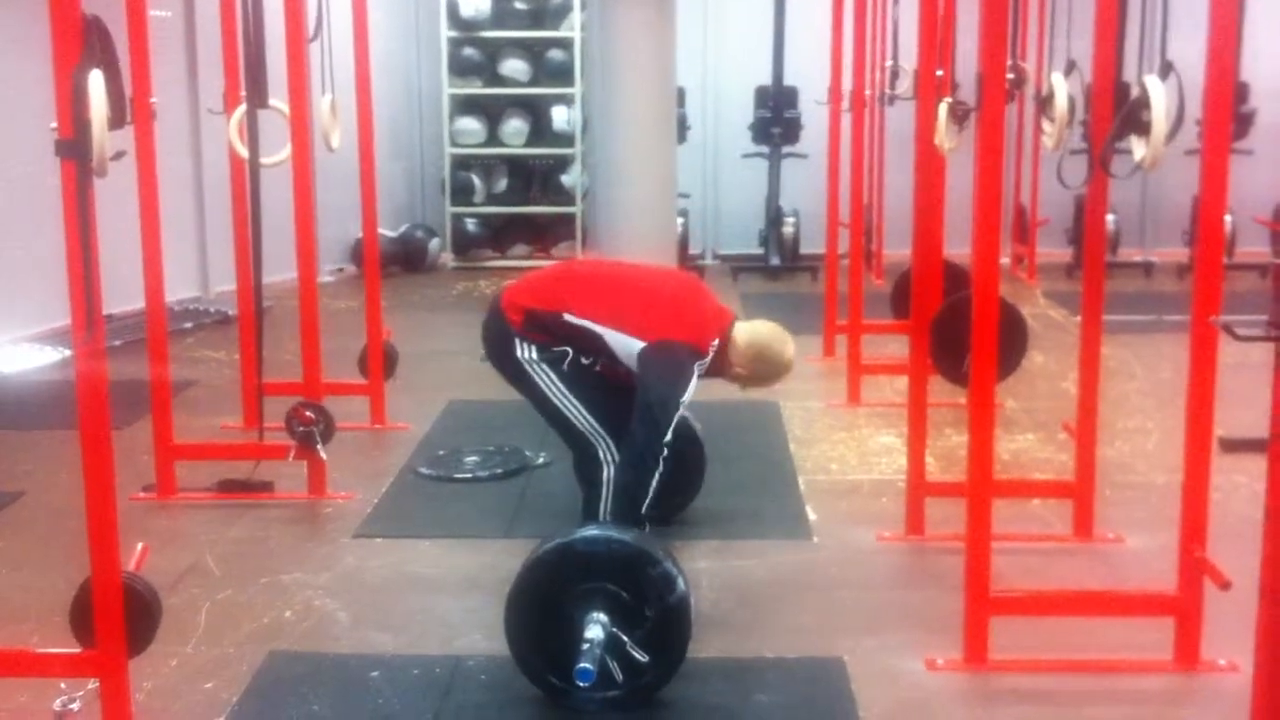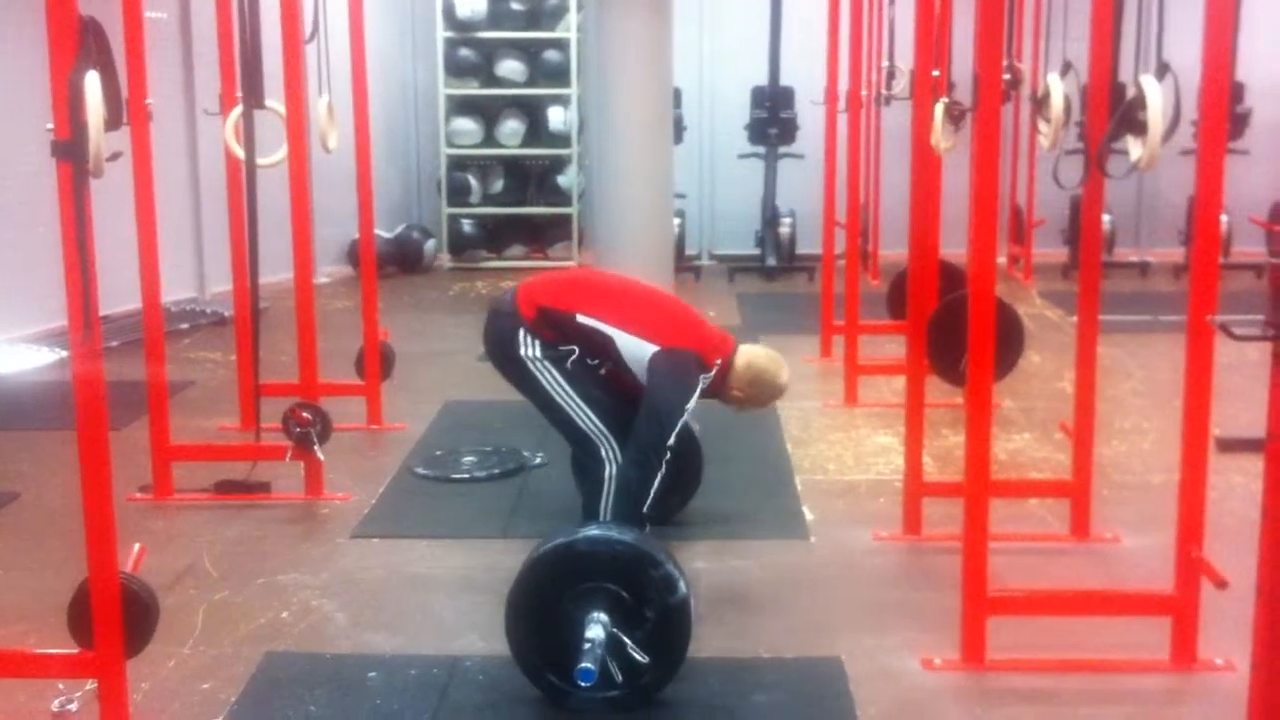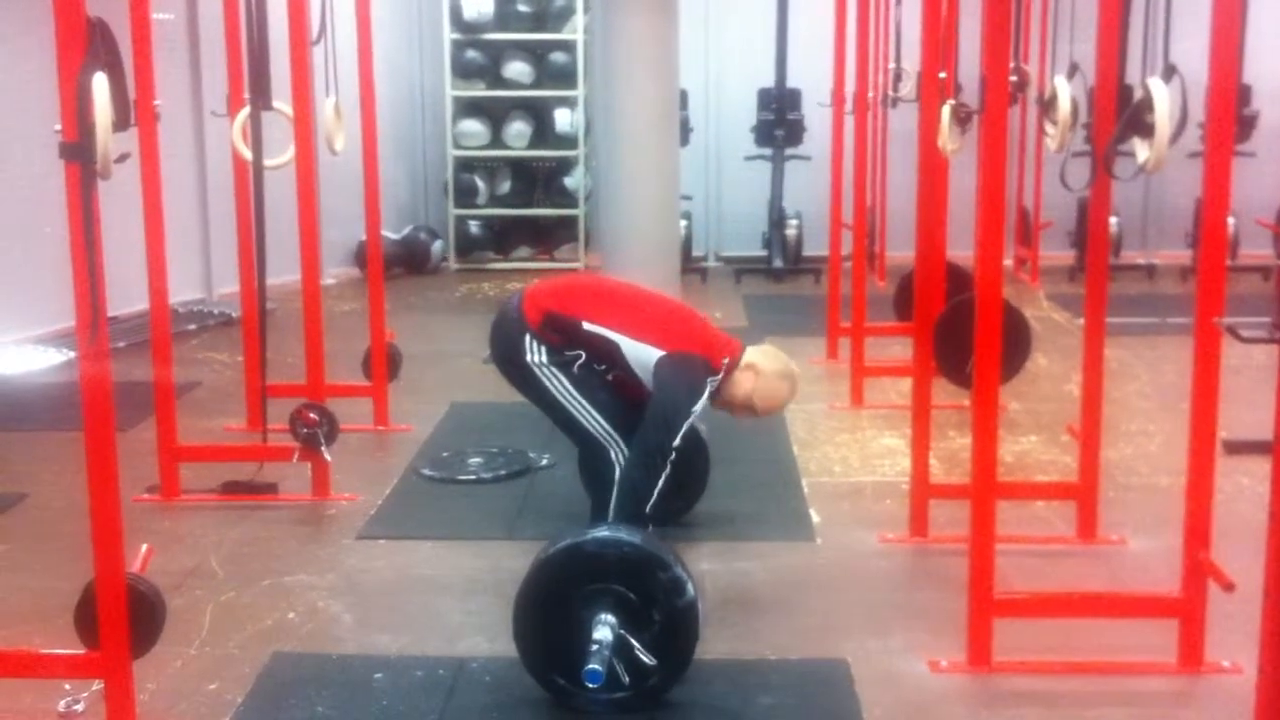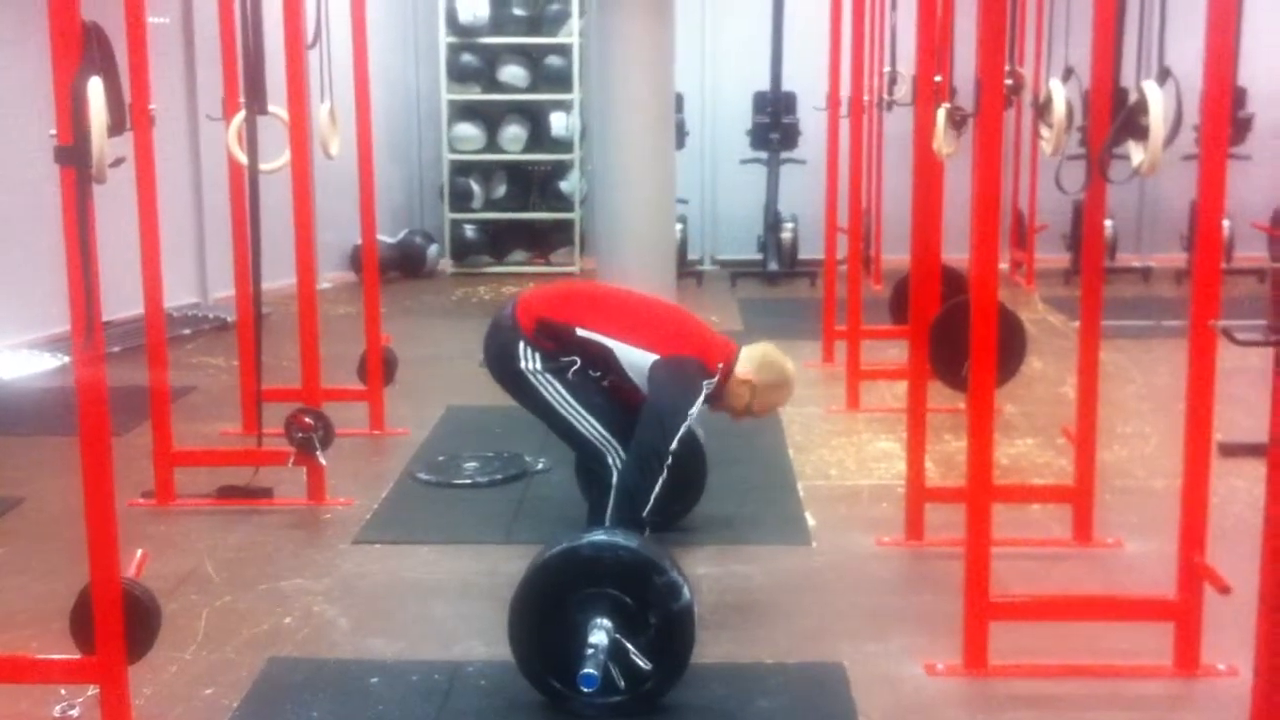
dt=0.5s
person 1, frame 1
left shoulder: (704, 317)
right shoulder: (679, 357)
right elbow: (645, 449)
left hip: (542, 310)
right hip: (519, 328)
left knee: (626, 422)
right knee: (606, 451)
person 1, frame 2
left shoulder: (703, 346)
right shoulder: (687, 370)
right elbow: (647, 453)
left hip: (542, 311)
right hip: (523, 327)
left knee: (625, 426)
right knee: (608, 450)
person 1, frame 3
left shoulder: (710, 351)
right shoulder: (692, 373)
right elbow: (650, 457)
left hip: (551, 318)
right hip: (527, 334)
left knee: (632, 432)
right knee: (618, 452)
person 1, frame 4
left shoulder: (707, 354)
right shoulder: (690, 376)
right elbow: (645, 461)
left hip: (544, 324)
right hip: (523, 342)
left knee: (627, 436)
right knee: (615, 456)
